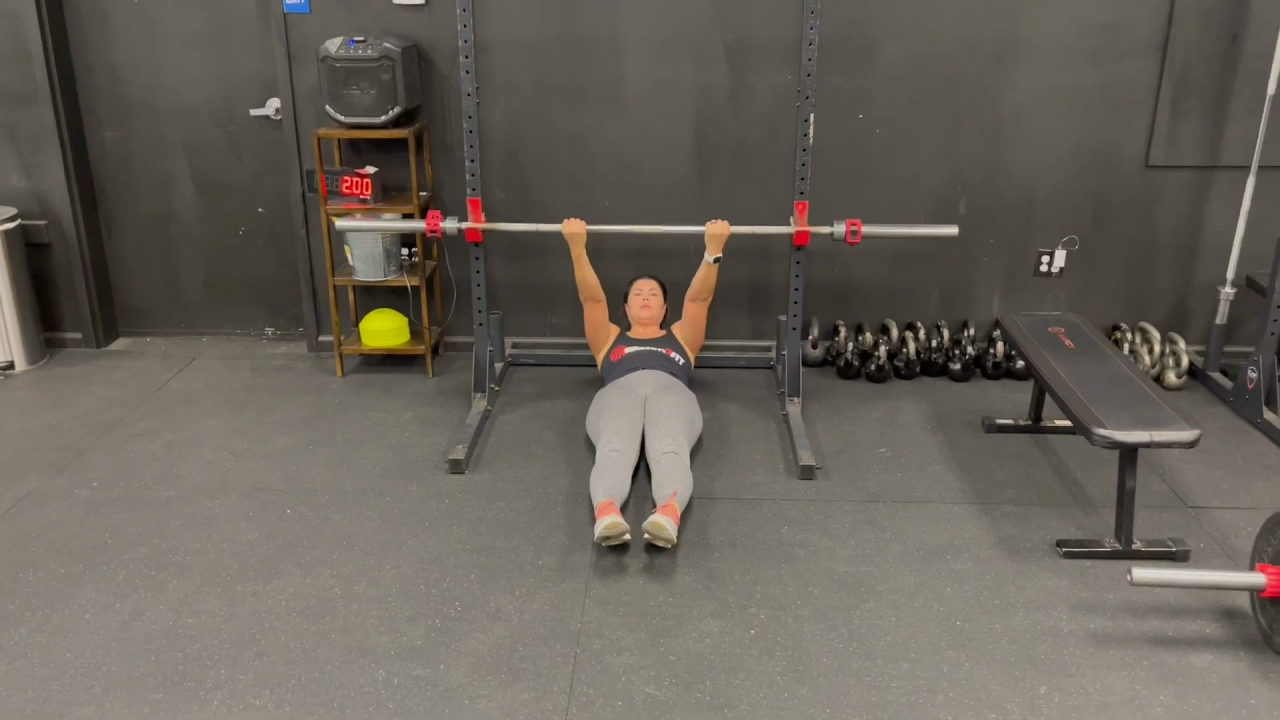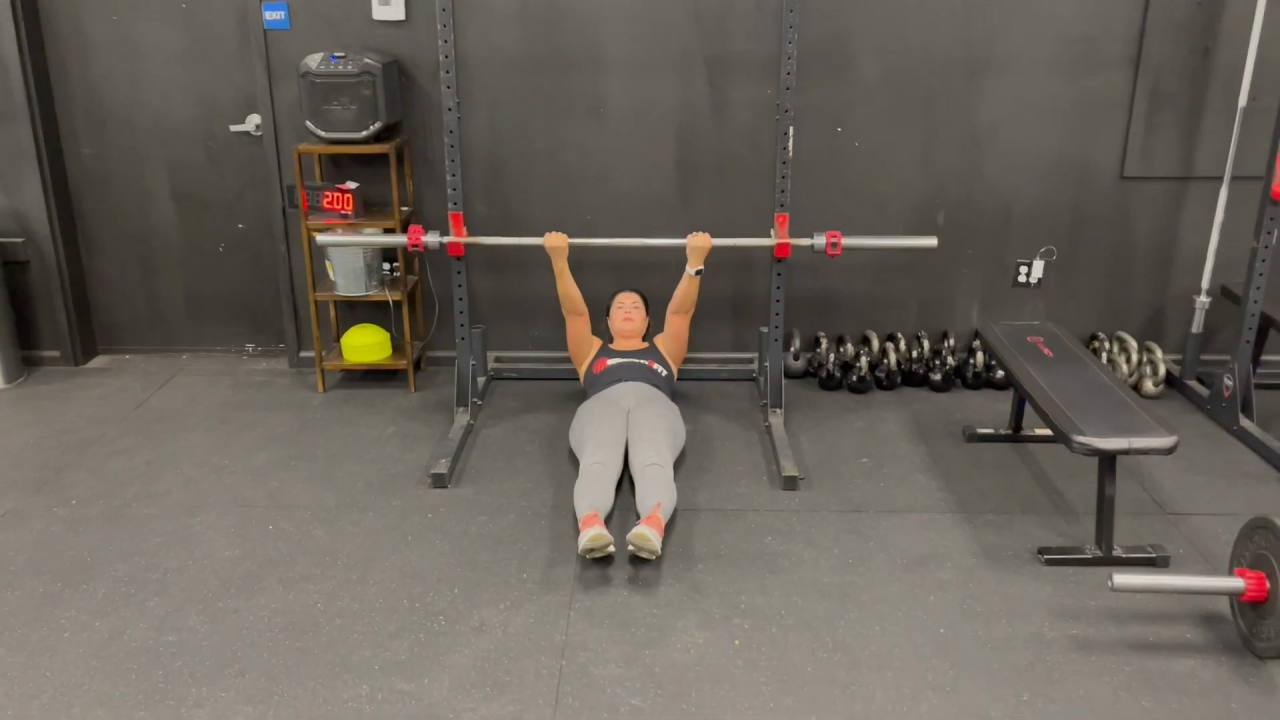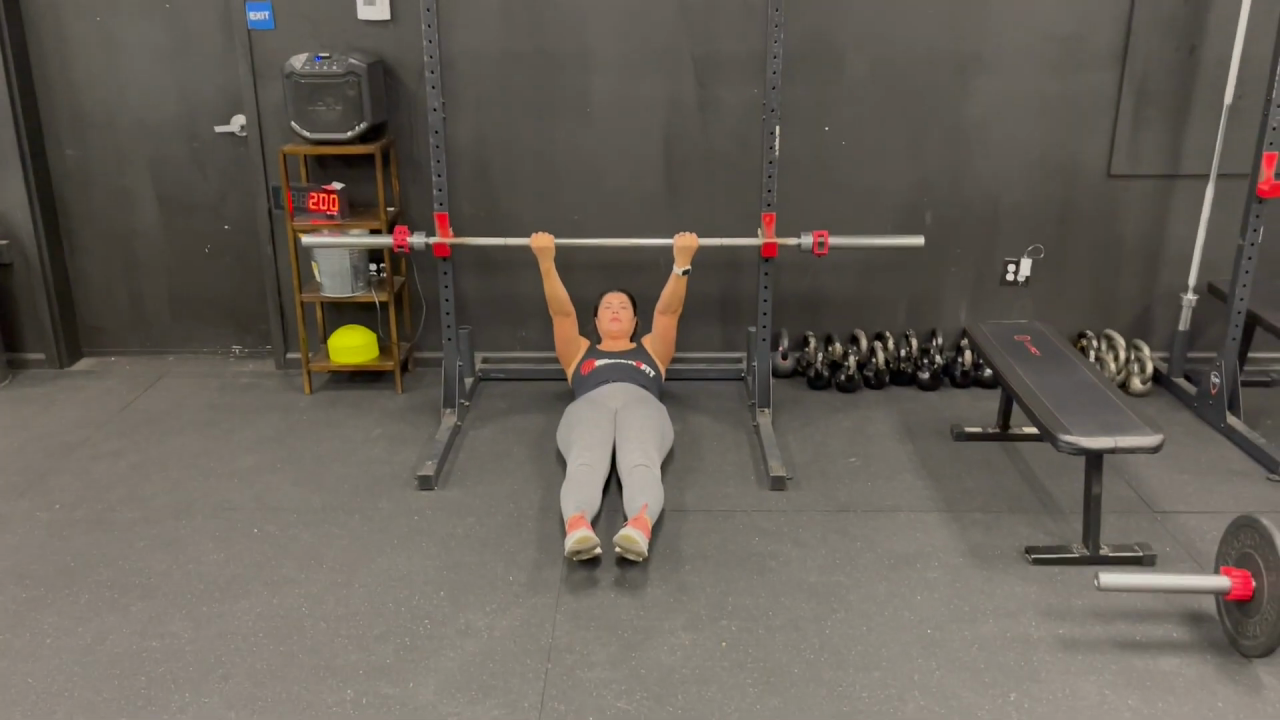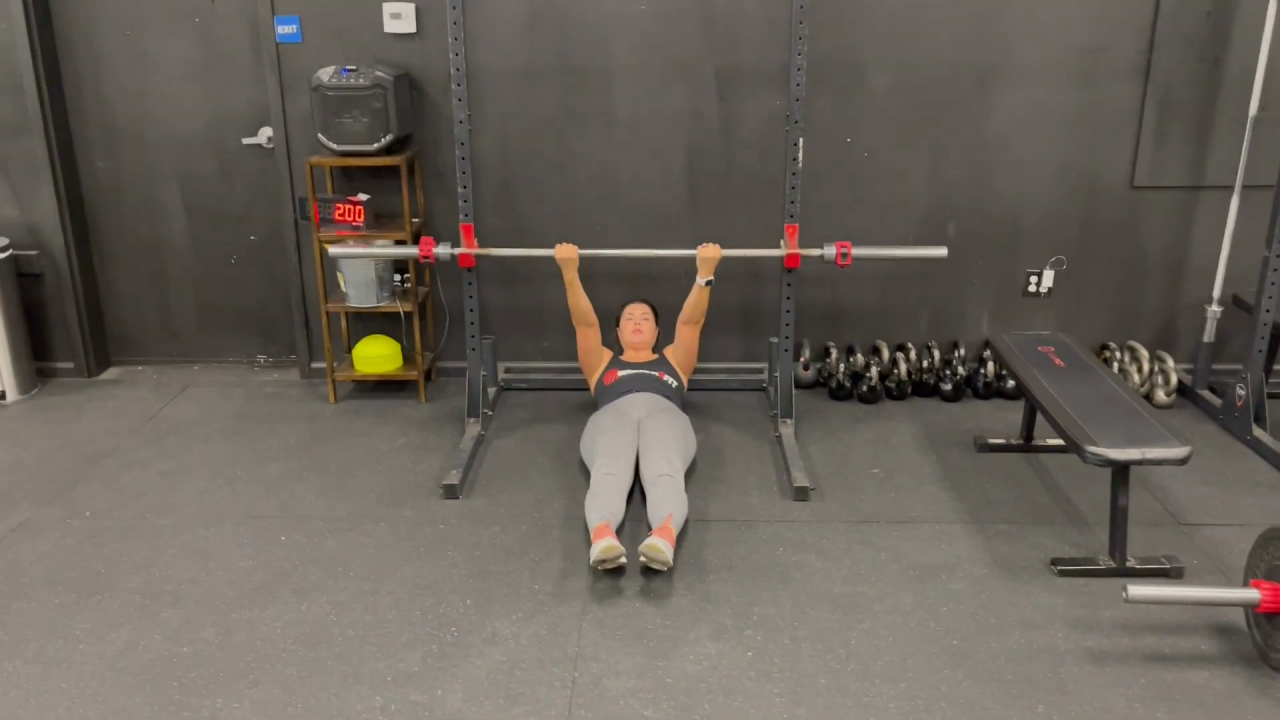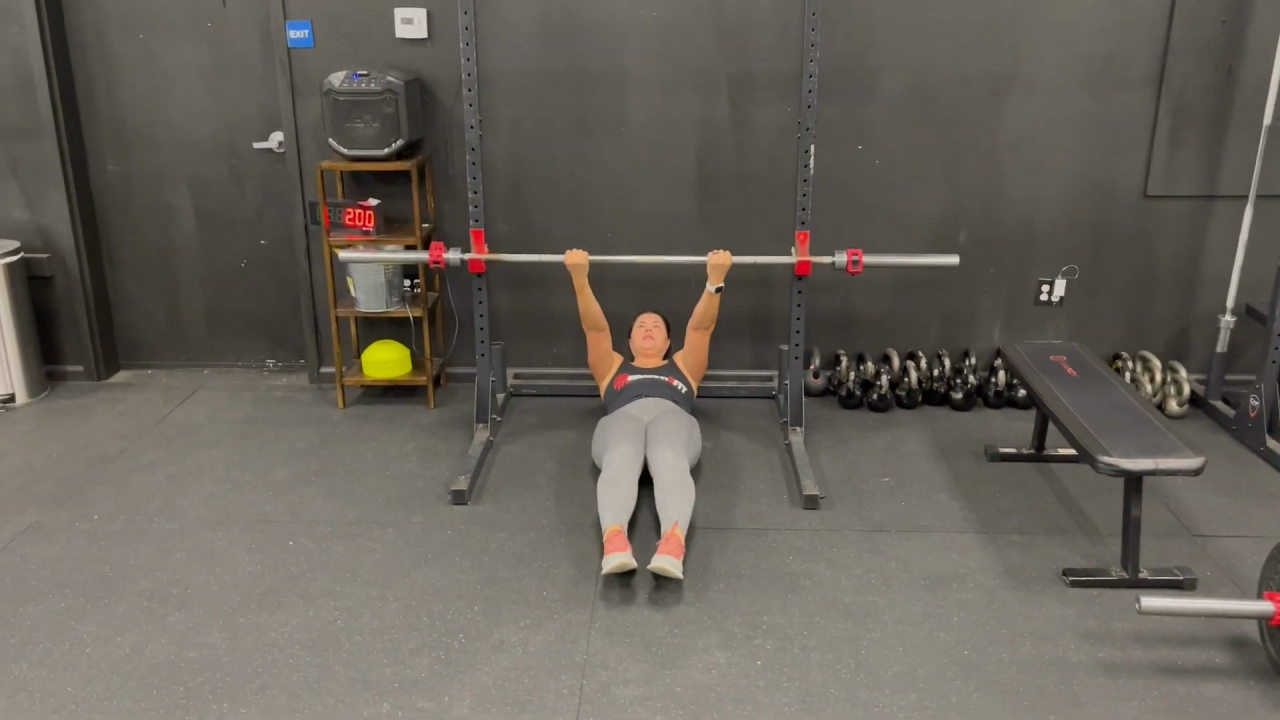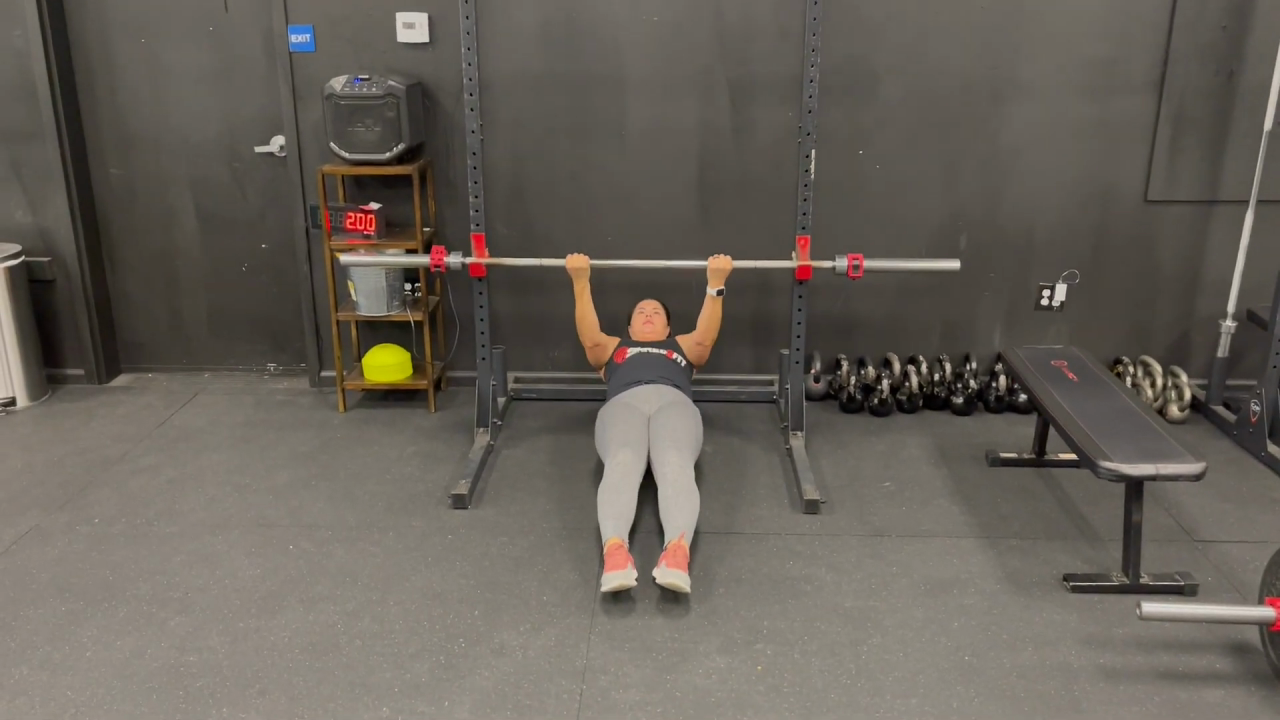
dt=0.7s
person 1, frame 1
left shoulder: (681, 337)
right shoulder: (610, 338)
left elbow: (699, 298)
right elbow: (592, 298)
left wrist: (714, 249)
right wrist: (577, 247)
left hip: (671, 392)
right hip: (619, 391)
left knee: (670, 450)
right knee: (614, 449)
left ankle: (669, 514)
right ankle: (606, 513)
person 1, frame 2
left shoulder: (663, 349)
right shoulder: (592, 351)
left elbow: (681, 311)
right elbow: (574, 311)
left wrist: (695, 262)
right wrist: (559, 260)
left hip: (654, 404)
right hip: (601, 405)
left knee: (654, 463)
right knee: (597, 462)
left ankle: (653, 526)
right ankle: (590, 525)
person 1, frame 3
left shoulder: (651, 350)
right shoulder: (580, 352)
left elbow: (668, 311)
right elbow: (561, 312)
left wrist: (682, 262)
right wrist: (545, 261)
left hip: (641, 404)
right hip: (589, 406)
left knee: (641, 463)
right knee: (584, 463)
left ankle: (639, 527)
right ankle: (576, 527)
person 1, frame 4
left shoulder: (673, 361)
right shoulder: (602, 362)
left elbow: (691, 321)
right elbow: (584, 322)
left wrist: (705, 273)
right wrist: (569, 271)
left hip: (665, 414)
right hip: (612, 415)
left knee: (664, 473)
right knee: (609, 474)
left ankle: (664, 537)
right ankle: (602, 537)
person 1, frame 5
left shoulder: (683, 366)
right shoulder: (612, 367)
left elbow: (701, 327)
right elbow: (594, 327)
left wrist: (715, 280)
right wrist: (579, 278)
left hip: (672, 416)
right hip: (622, 418)
left knee: (670, 461)
right knee: (621, 459)
left ankle: (673, 543)
right ankle: (614, 540)
person 1, frame 6
left shoulder: (683, 347)
right shoulder: (612, 349)
left elbow: (705, 337)
right elbow: (590, 337)
left wrist: (716, 284)
right wrist: (581, 281)
left hip: (674, 403)
right hip: (623, 405)
left knee: (675, 466)
right knee: (622, 464)
left ankle: (677, 552)
right ankle: (615, 552)
